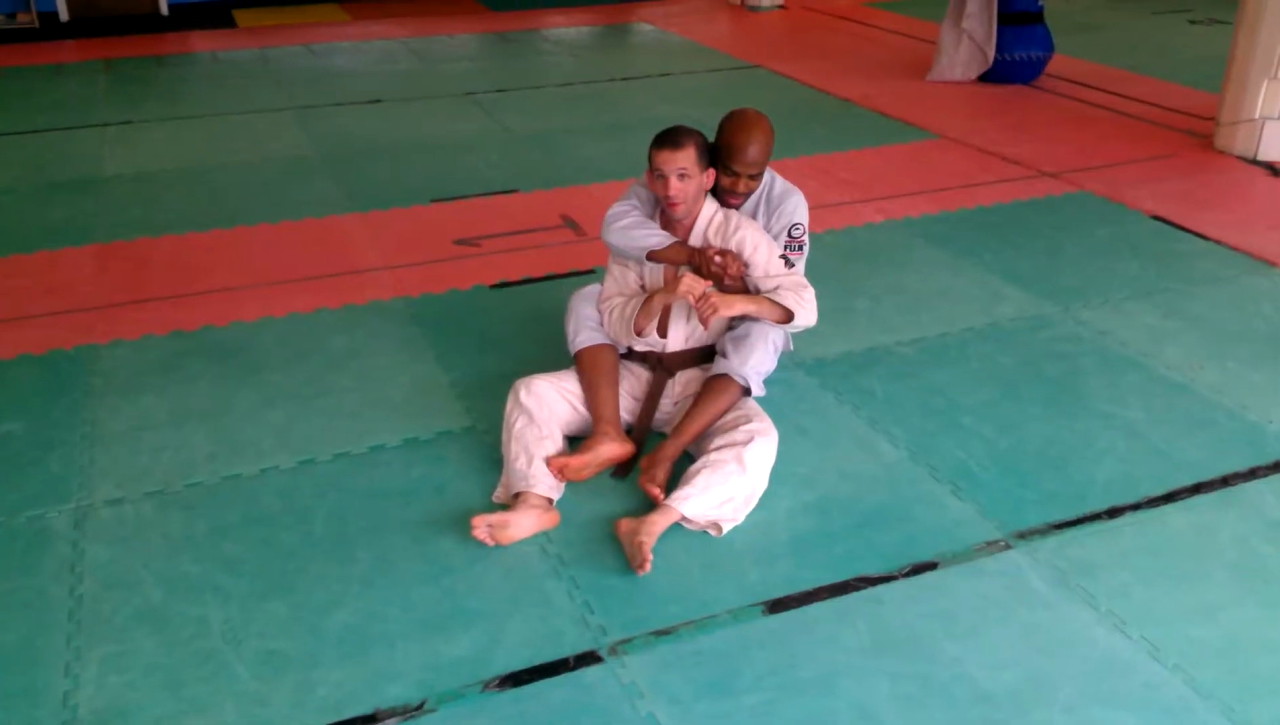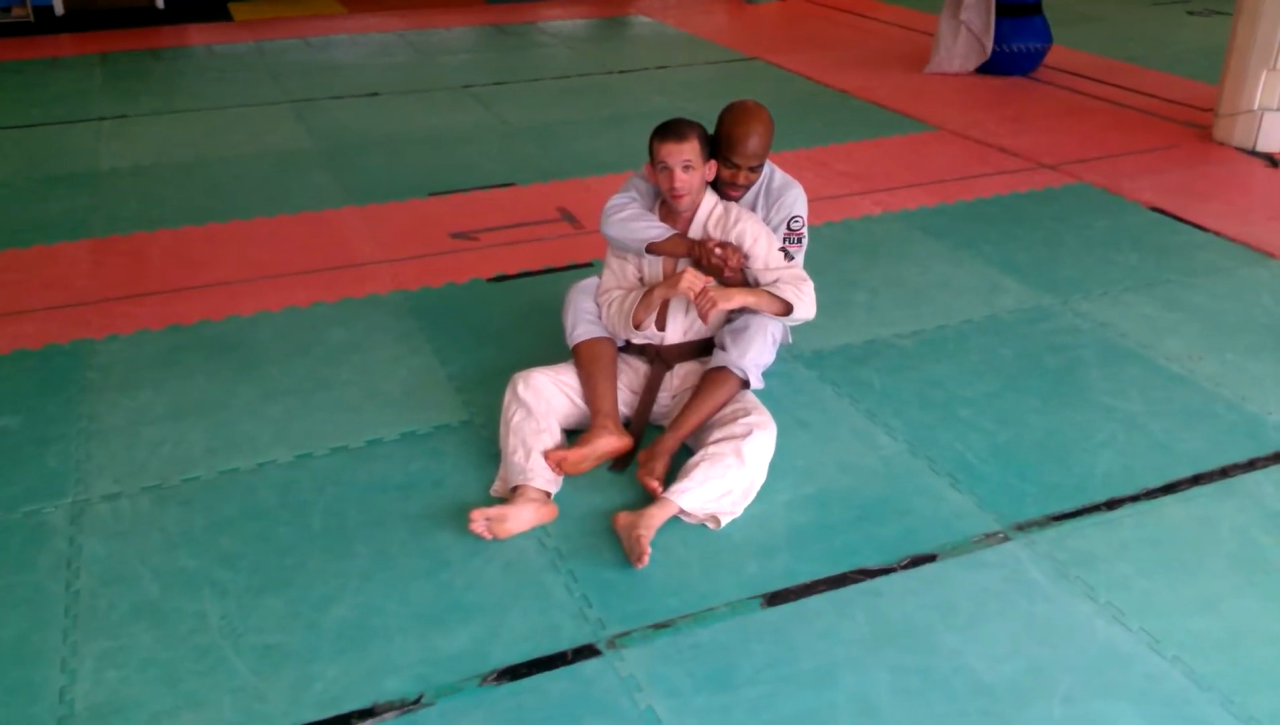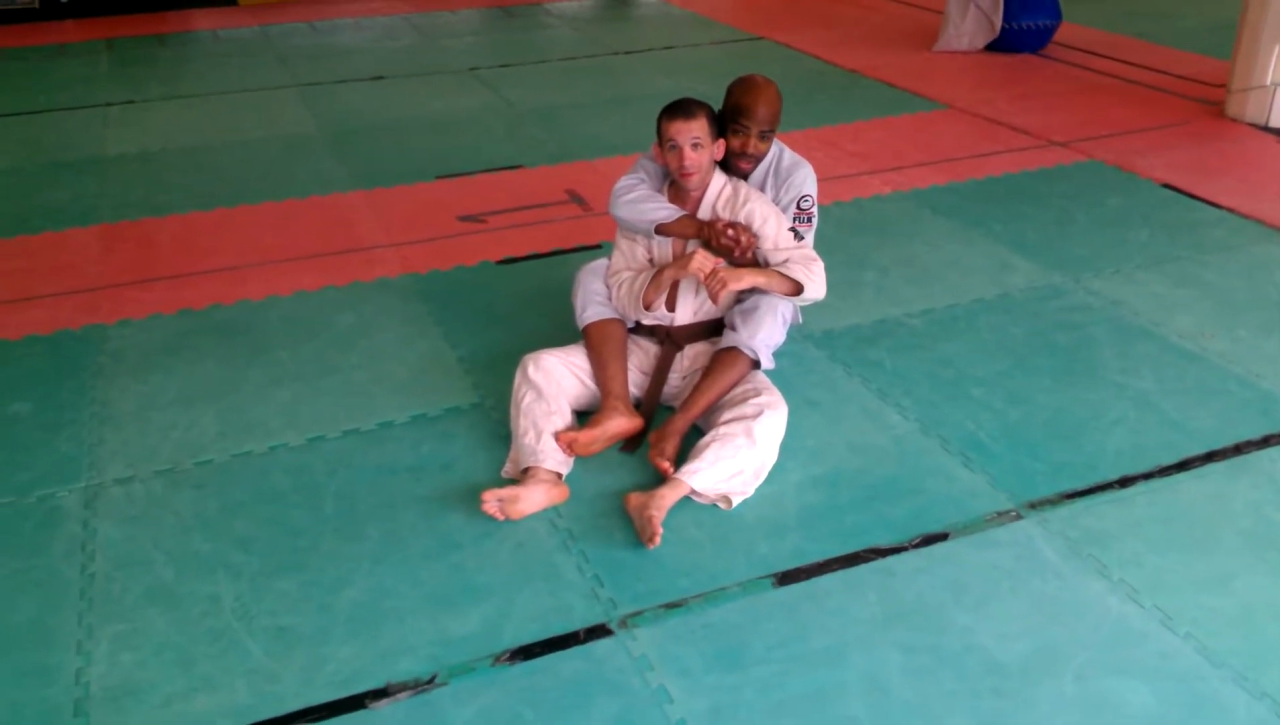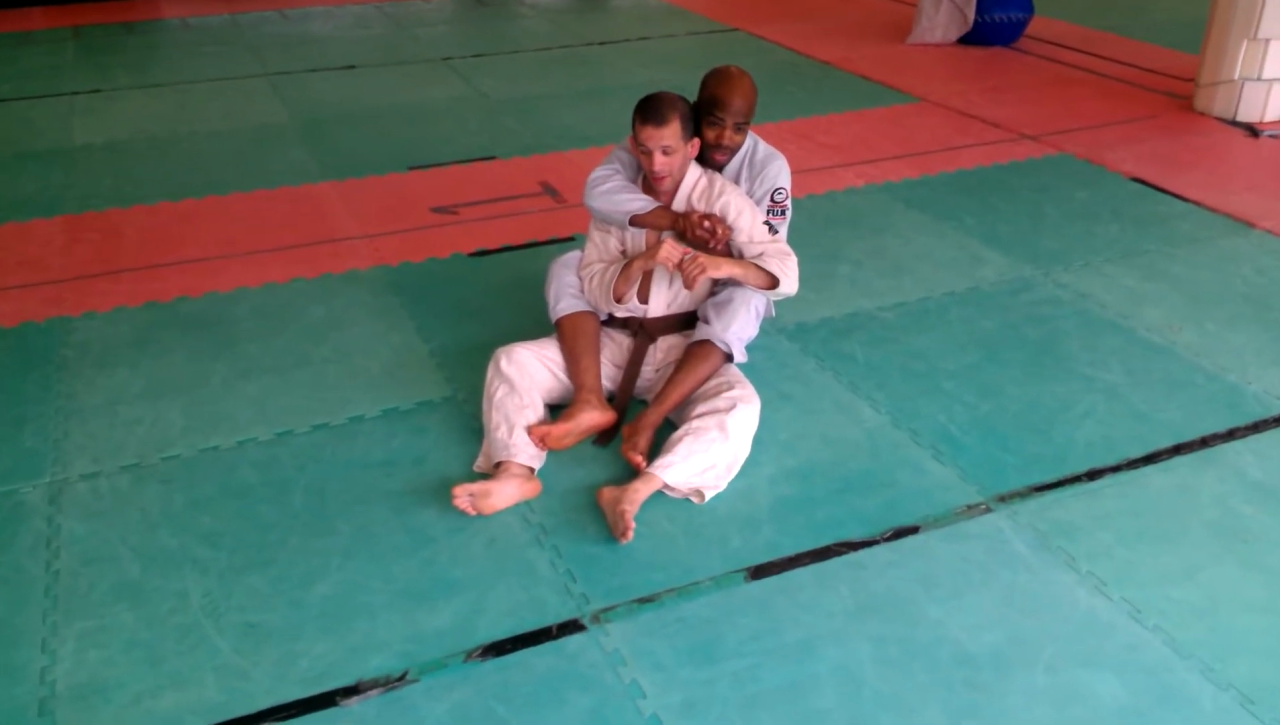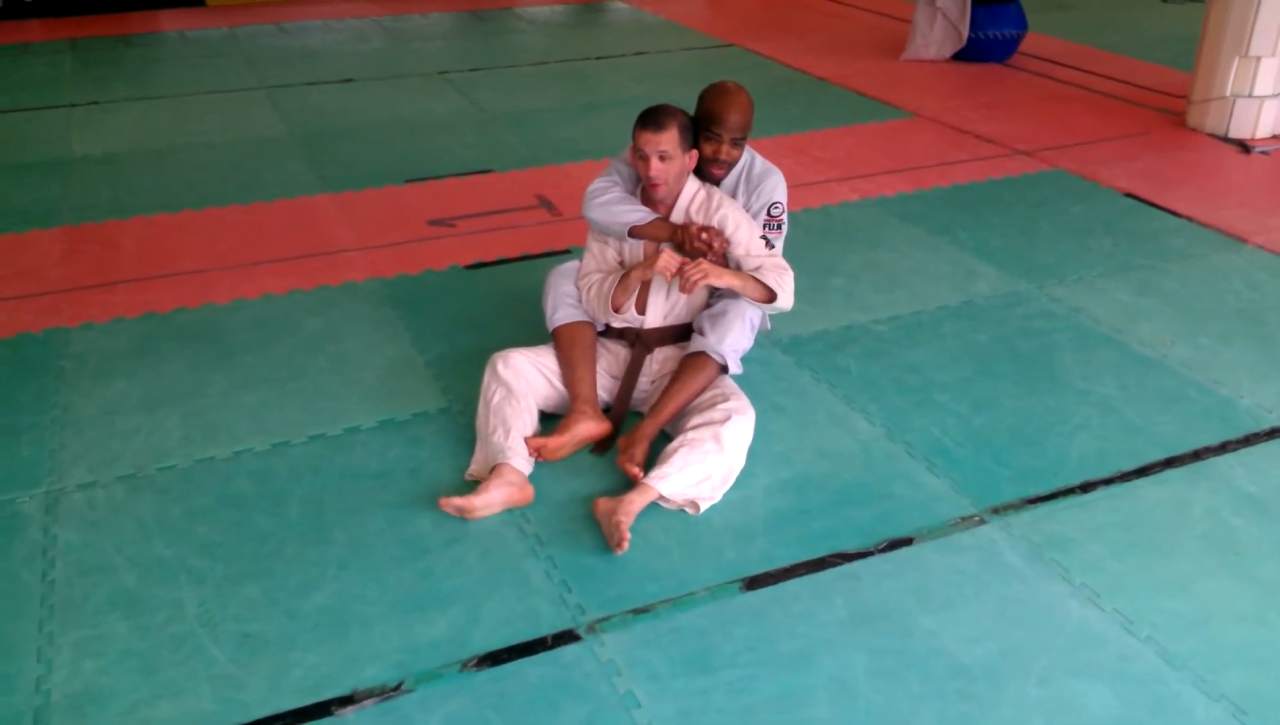
dt=1s
person 1, frame 1
left shoulder: (737, 234)
left elbow: (803, 306)
right elbow: (615, 325)
left wrist: (738, 302)
right wrist: (662, 295)
left hip: (703, 382)
right hip: (634, 374)
left knee: (756, 439)
right knee: (531, 393)
left ankle: (651, 524)
right ankle: (534, 504)
person 1, frame 2
left shoulder: (737, 226)
left elbow: (802, 299)
right elbow: (613, 318)
left wrist: (737, 295)
right wrist: (662, 290)
left hip: (702, 374)
right hip: (633, 367)
left knee: (754, 432)
right knee: (529, 386)
left ankle: (650, 517)
right ankle: (532, 497)
person 1, frame 3
left shoulder: (746, 206)
left elbow: (812, 278)
right elbow: (623, 299)
left wrist: (748, 276)
right wrist: (672, 271)
left hip: (712, 355)
right hip: (643, 348)
left knee: (766, 412)
right knee: (540, 368)
left ankle: (662, 497)
right ankle: (543, 479)
person 1, frame 4
left shoulder: (720, 198)
left elbow: (786, 274)
right elbow: (595, 291)
left wrist: (725, 265)
right wrist: (640, 261)
left hip: (685, 348)
right hip: (615, 341)
left knee: (738, 405)
right knee: (512, 362)
left ankle: (634, 492)
right ankle: (515, 473)
person 1, frame 5
left shoulder: (717, 212)
left elbow: (782, 289)
right elbow: (593, 302)
left wrist: (724, 275)
right wrist: (638, 272)
left hip: (681, 361)
right hip: (612, 352)
left knee: (734, 418)
right knee: (508, 367)
left ankle: (630, 503)
right ankle: (508, 477)
person 2, frame 1
left shoulder: (786, 202)
right elbow: (618, 224)
left wrist: (736, 286)
right wrist: (691, 255)
left hip: (730, 326)
left knee: (763, 338)
right knee: (587, 303)
left ankle: (667, 452)
right ankle: (608, 433)
person 2, frame 2
left shoulder: (785, 195)
right elbow: (616, 217)
left wrist: (735, 278)
right wrist: (693, 247)
left hip: (729, 318)
left knee: (762, 331)
right knee: (585, 295)
left ankle: (664, 446)
right ankle: (607, 427)
person 2, frame 3
left shoulder: (794, 174)
right elbow: (625, 198)
left wrist: (744, 258)
right wrist: (702, 228)
left hip: (740, 297)
left knee: (771, 312)
right knee: (594, 276)
left ankle: (675, 427)
right ankle: (618, 408)
person 2, frame 4
left shoulder: (768, 166)
right elbow: (600, 189)
left wrist: (719, 249)
right wrist: (677, 220)
left hip: (712, 292)
left knee: (745, 303)
right knee: (568, 268)
left ankle: (648, 421)
right ankle: (591, 401)
person 2, frame 5
left shoulder: (764, 181)
right elbow: (598, 201)
left wrist: (716, 261)
right wrist: (675, 232)
left hip: (707, 304)
left knee: (740, 317)
right knee: (565, 279)
left ankle: (644, 432)
right ankle: (585, 412)
